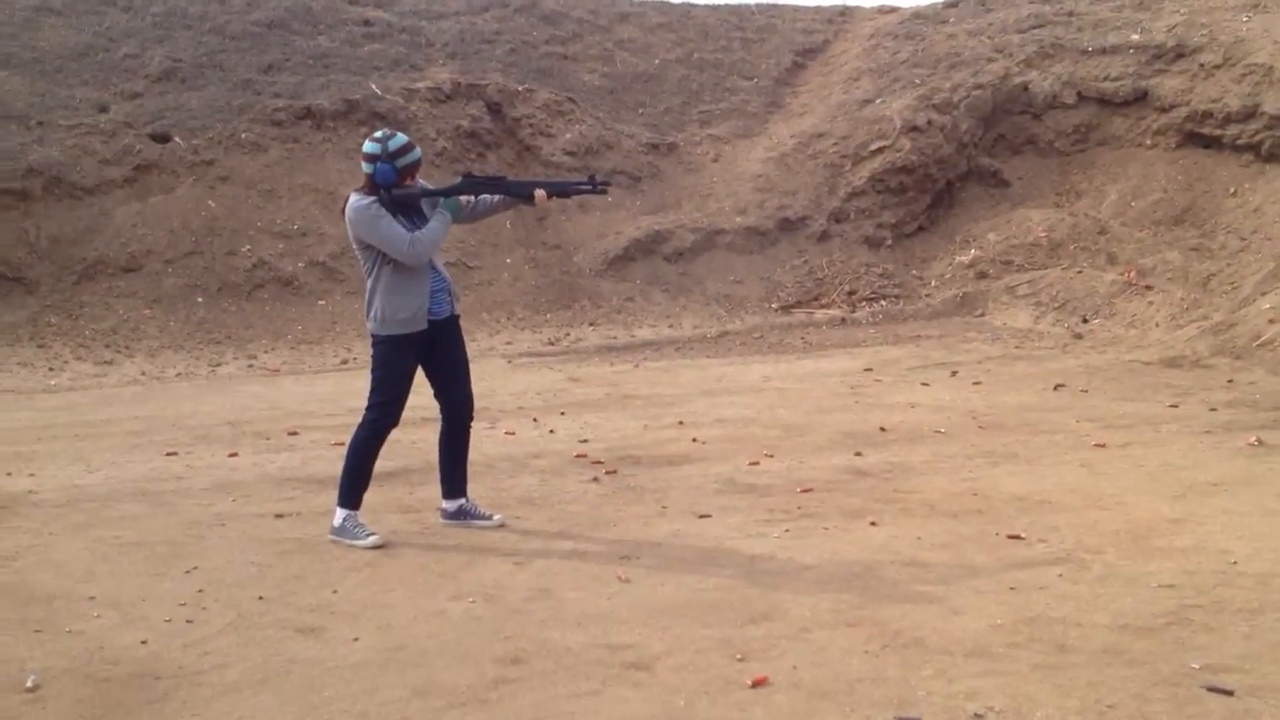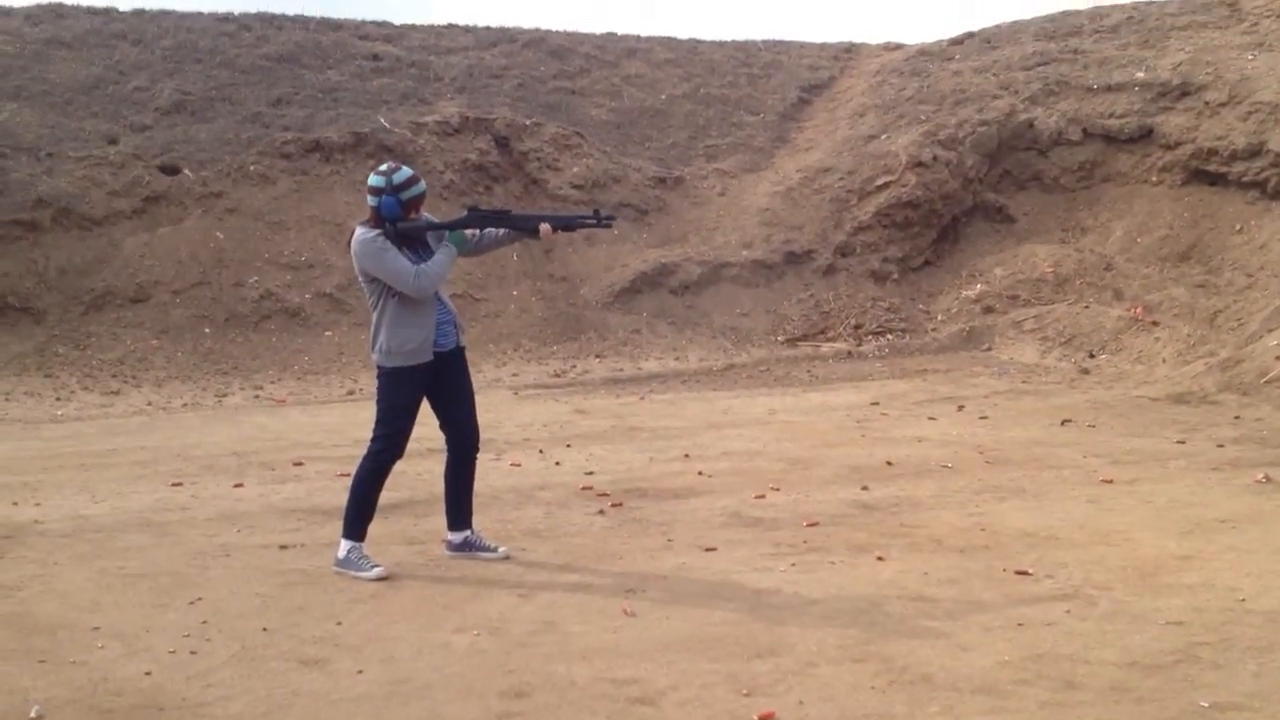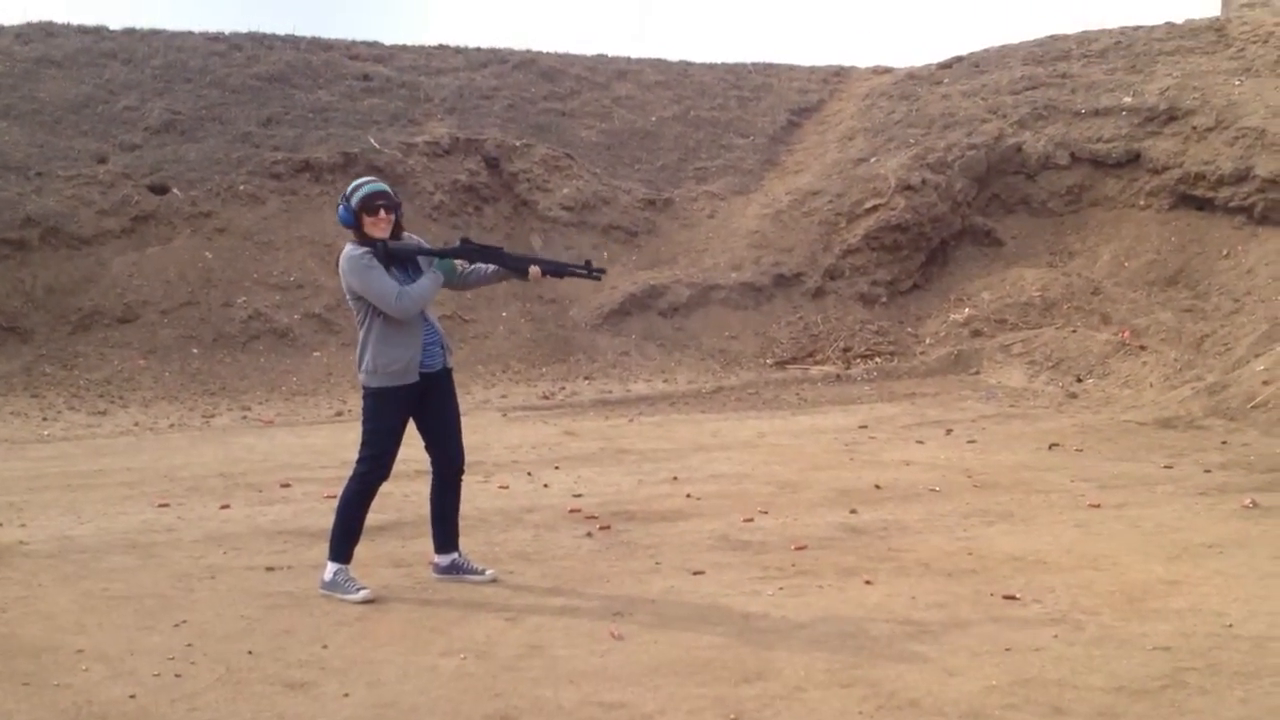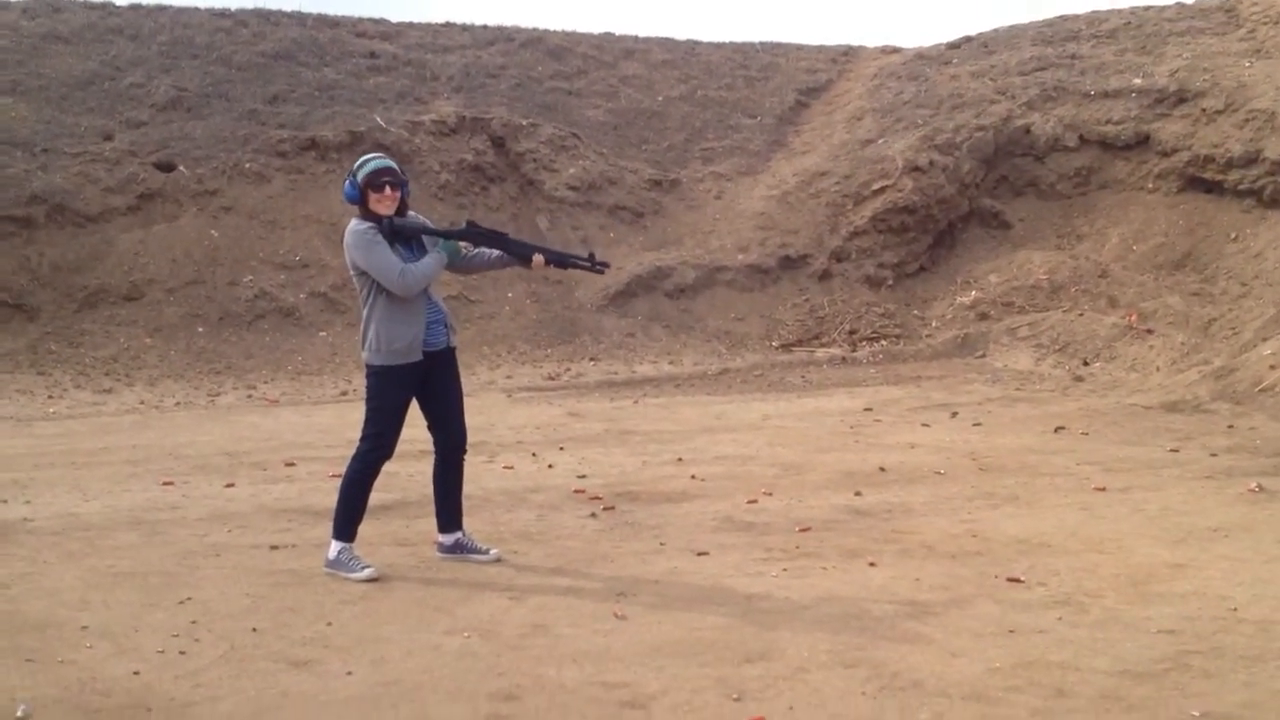
dt=0.4s
person 1, frame 1
left shoulder: (413, 194)
right shoulder: (362, 209)
left elbow: (467, 209)
right elbow: (413, 250)
left wrist: (519, 196)
right wrist: (443, 214)
left hip: (440, 317)
right hip: (397, 326)
left knee: (459, 408)
right knee: (381, 417)
left ankle: (455, 502)
right ankle: (345, 516)
person 1, frame 2
right shoulder: (368, 242)
left elbow: (472, 242)
right elbow: (418, 283)
left wrist: (524, 230)
right wrist: (448, 247)
left hip: (446, 348)
right hip: (403, 358)
left knee: (465, 440)
right knee: (386, 448)
left ankle: (460, 534)
right ankle: (349, 547)
person 1, frame 3
left shoulder: (410, 245)
right shoulder: (356, 258)
left elbow: (459, 277)
right elbow: (400, 304)
left wrist: (513, 270)
right wrist: (435, 273)
left hip: (434, 371)
right hip: (389, 379)
left knee: (450, 463)
right knee: (372, 471)
left ankle: (447, 557)
right ankle: (335, 570)
person 1, frame 4
left shoulder: (414, 224)
right shoulder: (360, 234)
left elbow: (462, 260)
right elbow: (404, 282)
left wrist: (517, 256)
right wrist: (440, 253)
left hip: (437, 349)
right hip: (392, 357)
left knee: (453, 442)
right knee: (375, 449)
left ankle: (451, 536)
right ankle: (340, 548)
